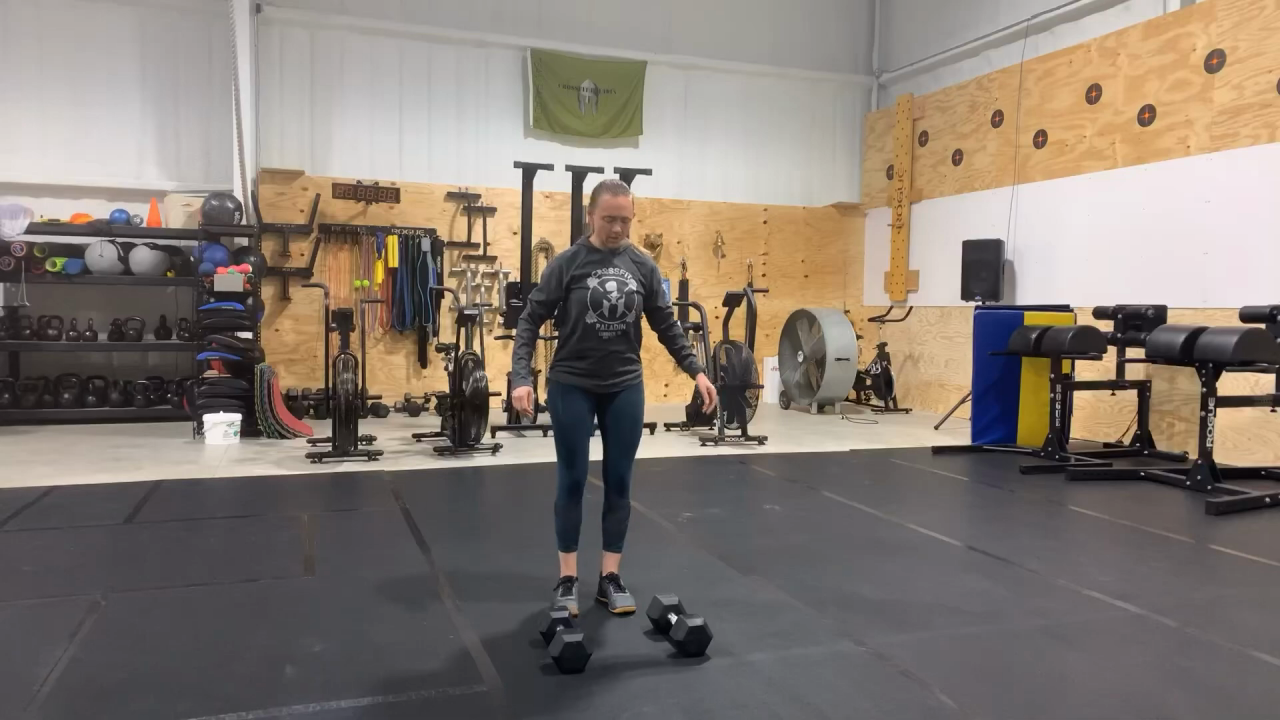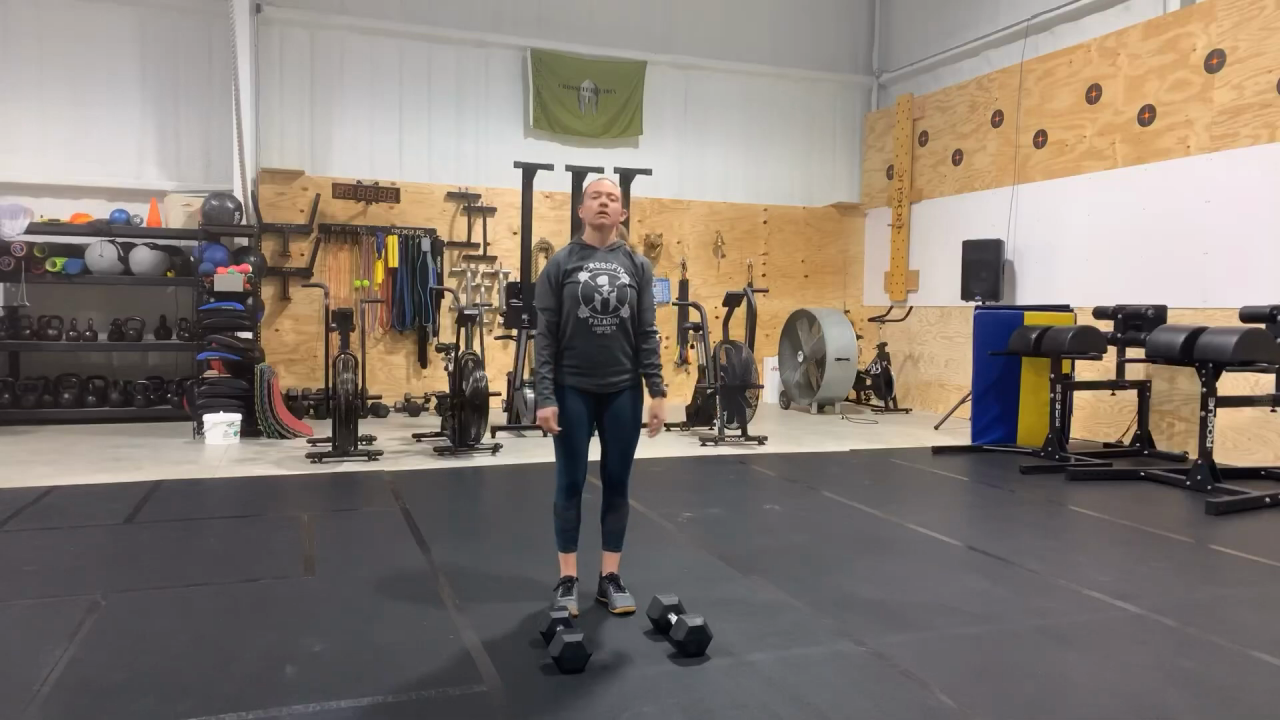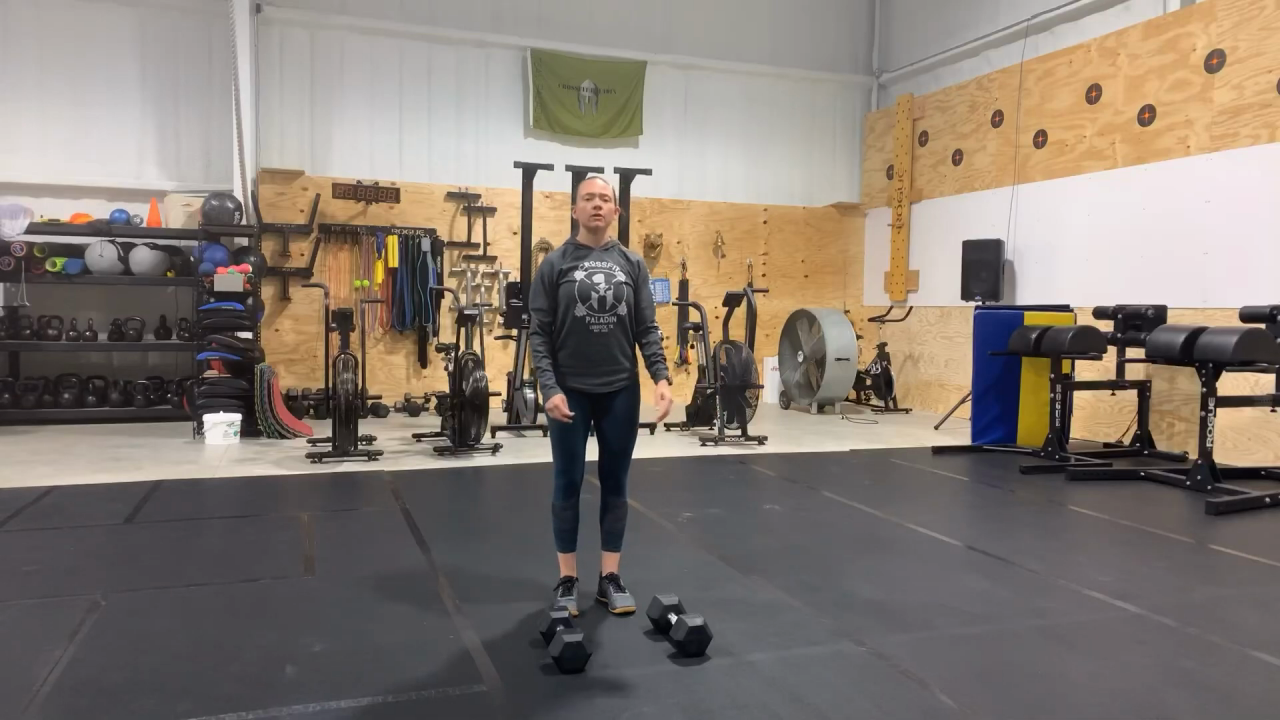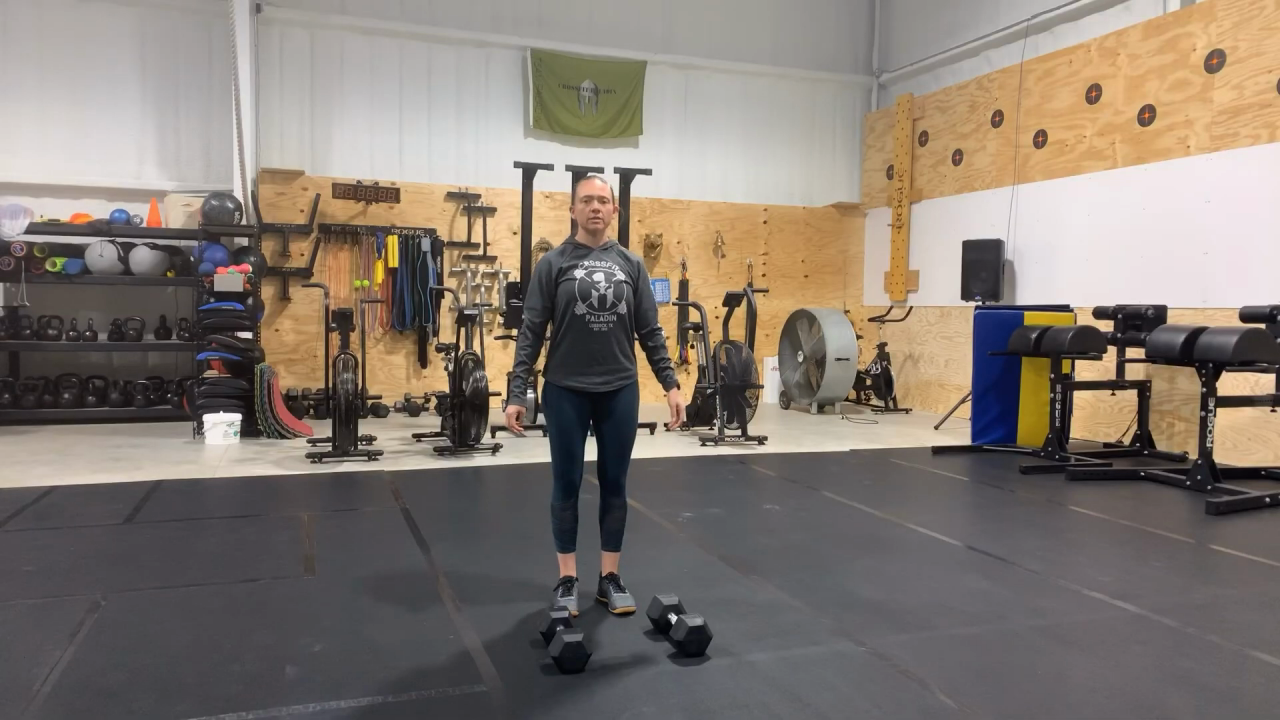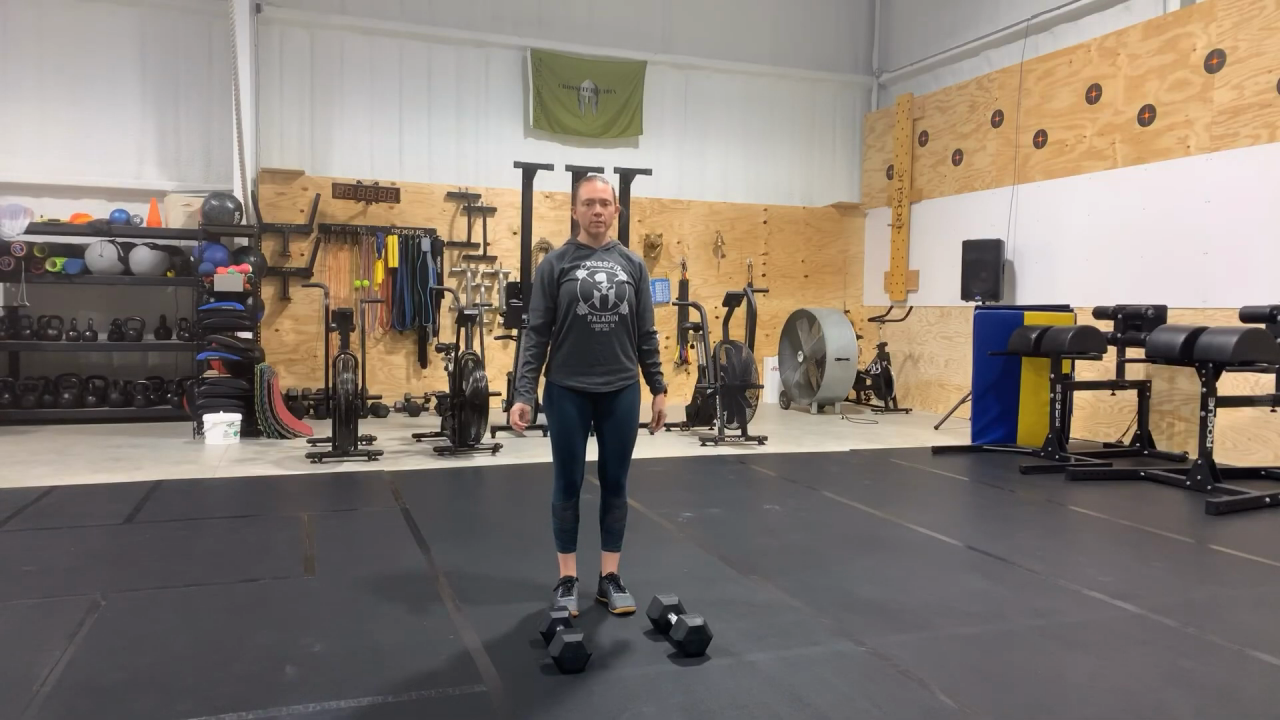
dt=0.3s
person 1, frame 1
left shoulder: (643, 266)
right shoulder: (566, 263)
left elbow: (666, 324)
right elbow: (531, 320)
left wrist: (696, 370)
right wrist: (521, 376)
left hip: (625, 387)
right hip: (572, 385)
left knee: (618, 482)
right knee: (573, 481)
left ankle: (610, 577)
right ankle: (567, 578)
person 1, frame 2
left shoulder: (637, 265)
right shoulder: (560, 264)
left elbow: (647, 334)
right elbow: (546, 335)
left wrist: (655, 392)
right wrist: (545, 397)
left hip: (623, 391)
right hip: (571, 391)
left knee: (617, 485)
right knee: (570, 484)
left ankle: (610, 578)
right ankle: (567, 580)
person 1, frame 3
left shoulder: (632, 264)
right shoulder: (555, 263)
left elbow: (647, 328)
right elbow: (539, 332)
left wrist: (661, 377)
right wrist: (549, 387)
left hip: (620, 392)
right hip: (569, 390)
left knee: (615, 484)
right knee: (568, 484)
left ankle: (610, 578)
right ankle: (567, 579)
person 1, frame 4
left shoulder: (631, 264)
right shoulder: (553, 264)
left elbow: (650, 330)
right elbow: (532, 331)
left wrist: (670, 384)
right wrist: (518, 393)
left hip: (619, 390)
right hip: (565, 391)
left knee: (614, 485)
right knee: (567, 485)
left ankle: (610, 578)
right ankle: (567, 580)
person 1, frame 5
left shoulder: (633, 264)
right shoulder: (555, 264)
left elbow: (646, 334)
right elbow: (537, 333)
left wrist: (658, 389)
right wrist: (523, 393)
left hip: (621, 391)
right hip: (567, 391)
left knee: (615, 485)
right knee: (568, 485)
left ankle: (610, 578)
right ankle: (567, 579)
